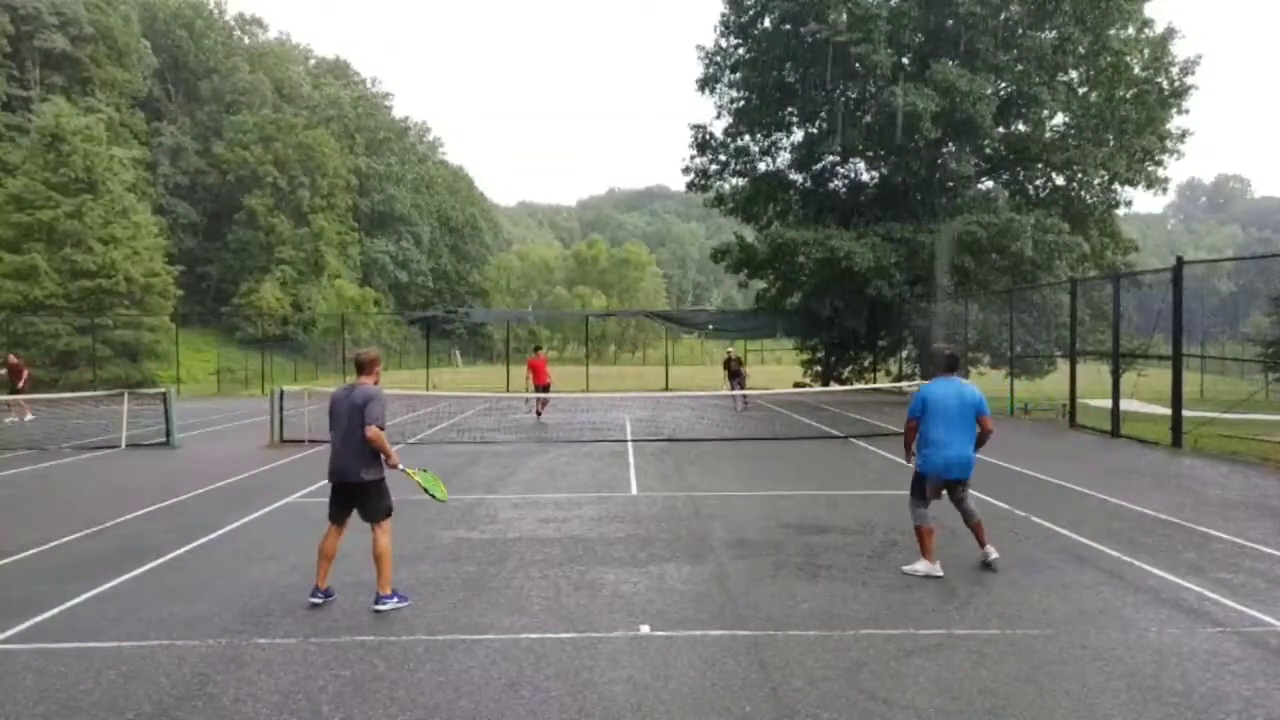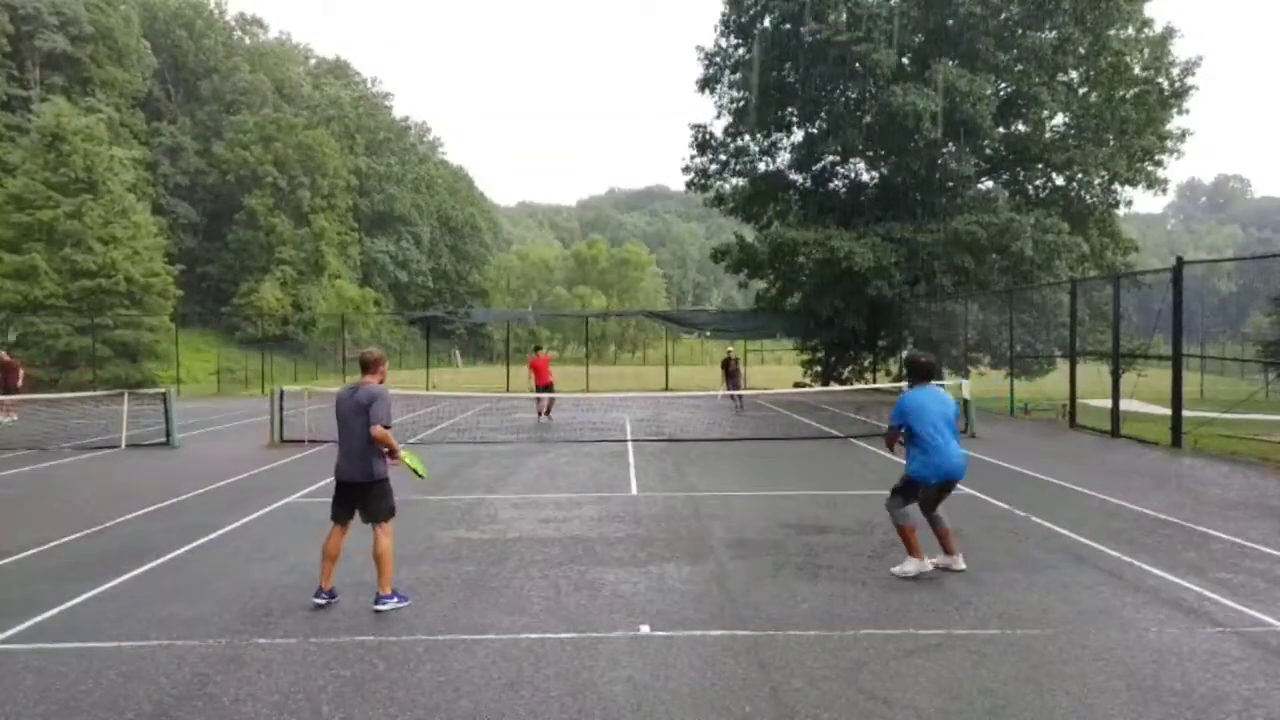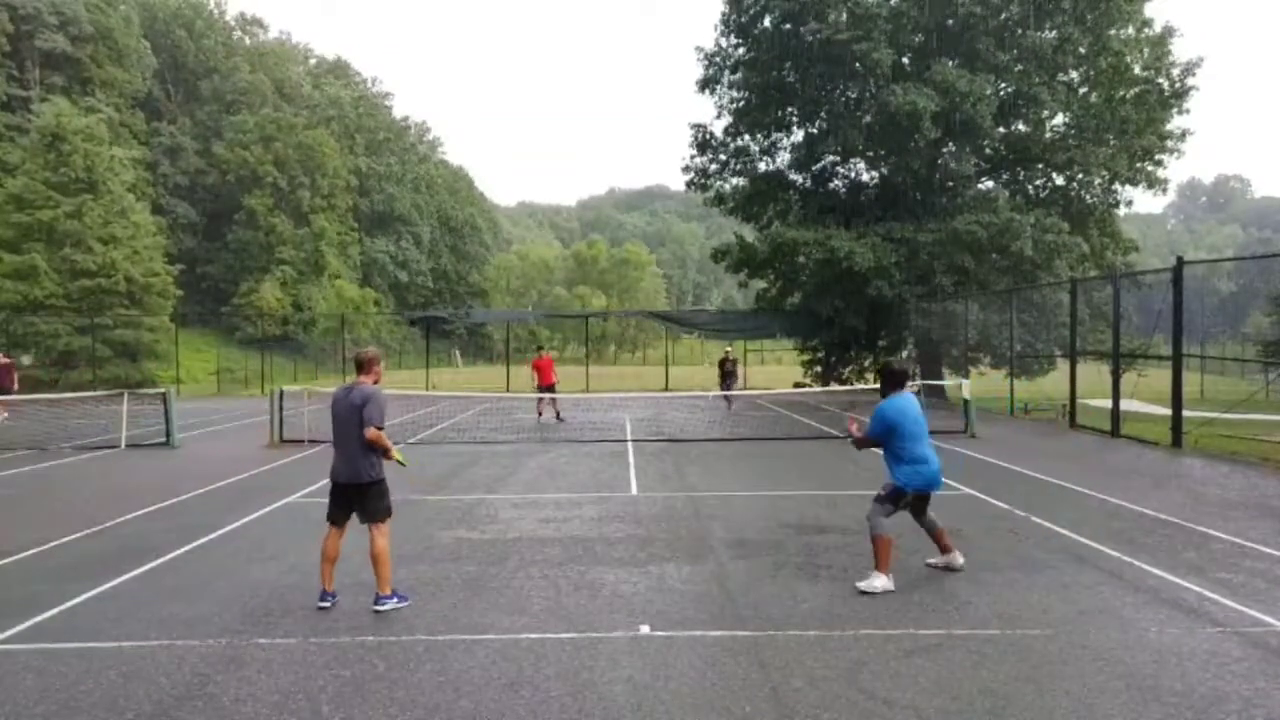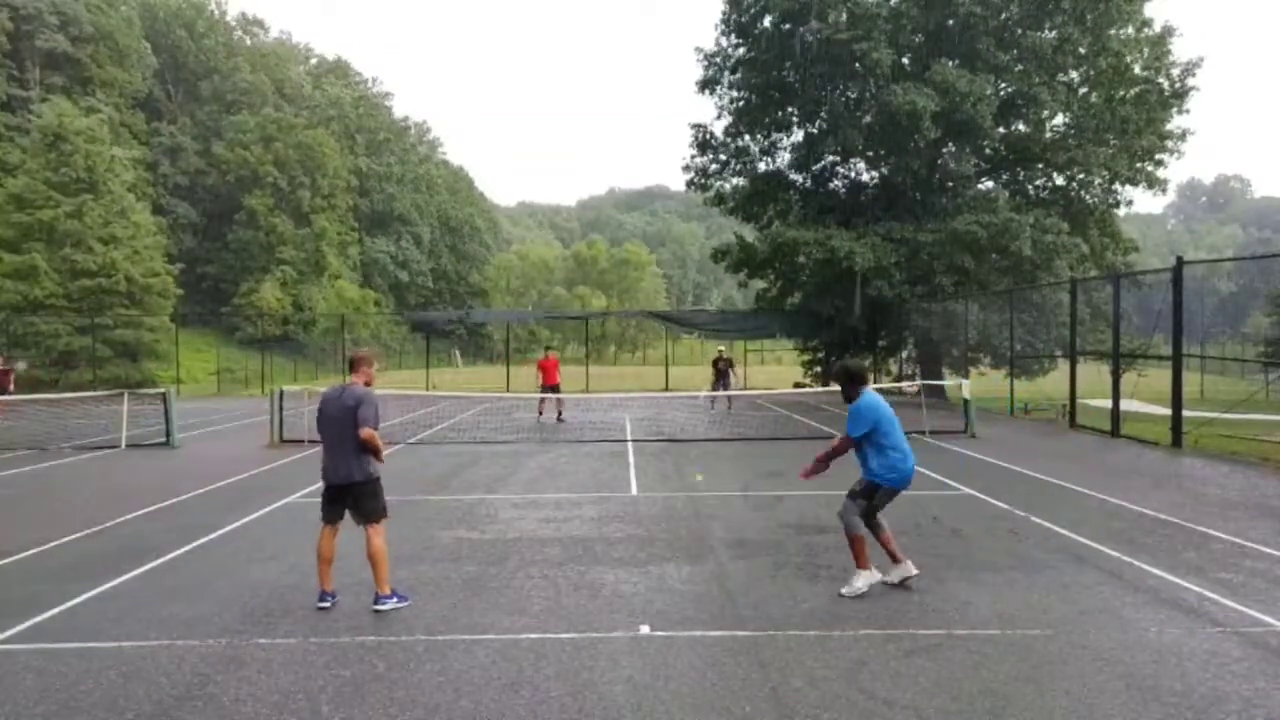
dt=0.2s
person 1, frame 1
left shoulder: (337, 395)
right shoulder: (373, 394)
right elbow: (372, 432)
right wrist: (390, 455)
left hip: (340, 472)
right hip: (367, 474)
left knee: (335, 527)
right knee: (382, 529)
left ankle: (319, 588)
right ankle: (385, 594)
person 1, frame 2
left shoulder: (343, 394)
right shoulder: (378, 393)
right elbow: (378, 431)
right wrist: (395, 448)
left hip: (344, 472)
right hip: (371, 473)
left knee: (338, 528)
right knee: (383, 529)
left ankle: (324, 589)
right ankle: (385, 594)
person 1, frame 3
left shoulder: (338, 395)
right shoulder: (372, 395)
right elbow: (371, 433)
right wrist: (388, 447)
left hip: (341, 473)
right hip: (367, 475)
left knee: (335, 530)
right knee: (379, 530)
left ankle: (326, 592)
right ankle: (384, 595)
person 1, frame 4
left shoulder: (327, 396)
right shoulder: (365, 395)
left elbow: (322, 432)
right elbow: (366, 433)
right wrist: (379, 448)
left hip: (332, 474)
right hip: (361, 475)
left knee: (329, 530)
right knee: (375, 530)
left ankle: (326, 592)
right ankle: (384, 594)
person 2, frame 1
left shoulder: (925, 391)
right shoulder: (974, 393)
left elbow: (911, 427)
right elbow: (987, 429)
left wrist: (908, 450)
right wrist: (970, 449)
left hip: (932, 462)
right hip: (962, 462)
left knee: (919, 506)
right knee: (962, 501)
left ankle: (929, 563)
right ankle: (986, 549)
person 2, frame 2
left shoulder: (907, 399)
right shoulder: (947, 398)
left elbow: (891, 437)
left wrist: (890, 442)
left hip: (928, 467)
right hip: (954, 466)
left knee: (895, 505)
right knee: (929, 507)
left ankle: (916, 559)
right ankle: (953, 557)
person 2, frame 3
left shoulder: (885, 409)
right shoulder: (910, 400)
left elbow: (865, 442)
left wrist: (855, 434)
right wrist: (863, 436)
left hip: (912, 476)
right hip: (927, 471)
left knee: (876, 515)
right knee: (920, 513)
left ankle: (882, 576)
right ankle: (950, 555)
person 2, frame 4
left shoulder: (865, 406)
right shoulder: (869, 401)
left elbow: (845, 443)
right elbow: (847, 441)
left wrist: (817, 463)
right wrist: (825, 461)
left hip: (890, 471)
right hip: (893, 469)
left knee: (848, 512)
right knee: (868, 516)
left ankle: (865, 571)
right ankle: (901, 566)
